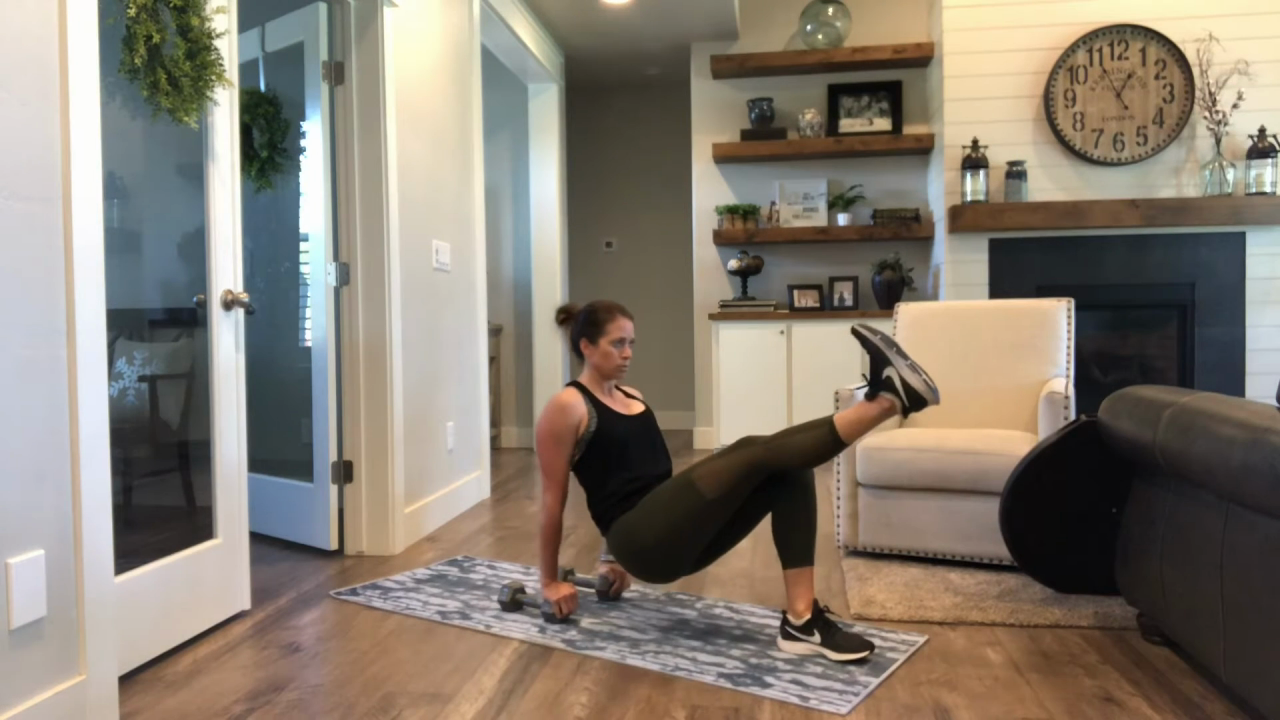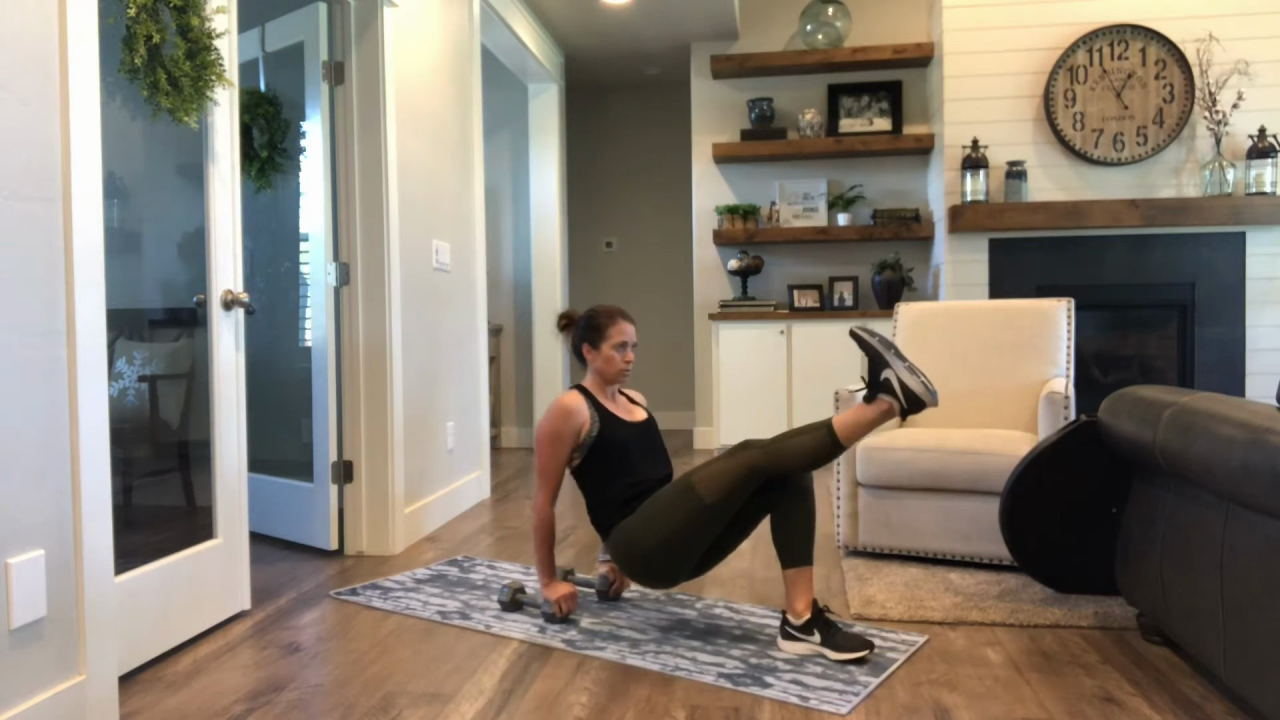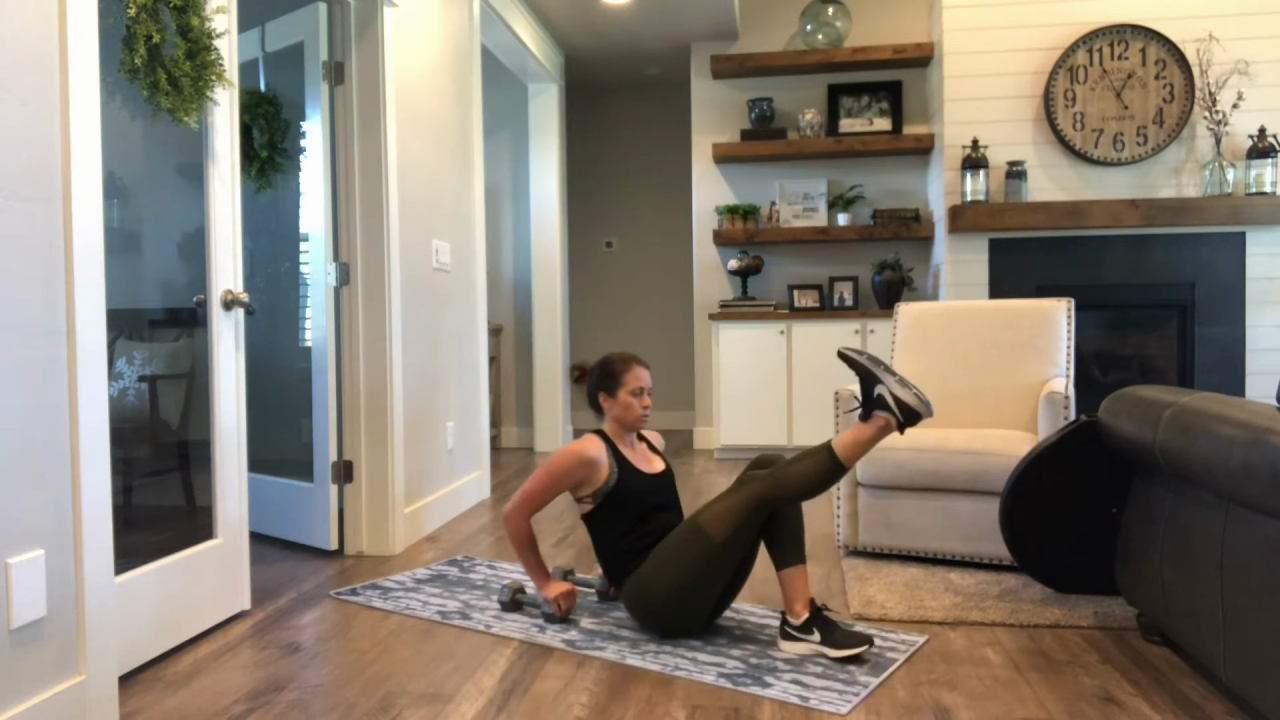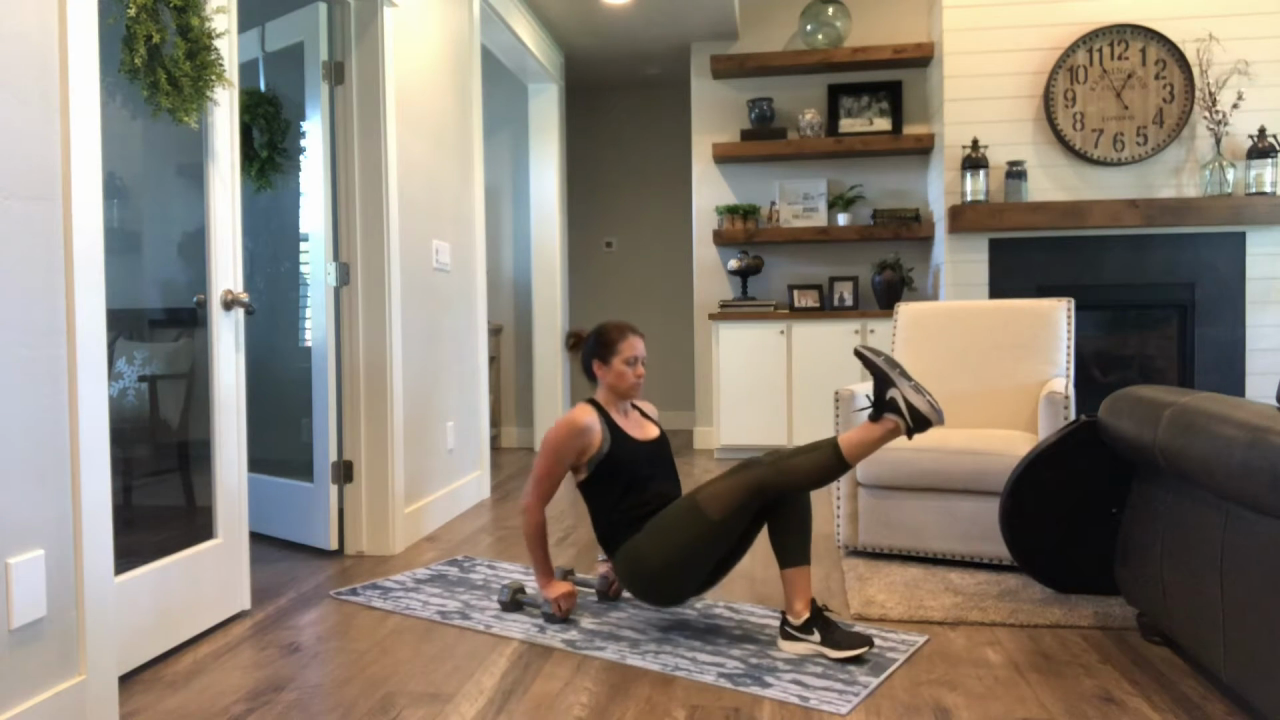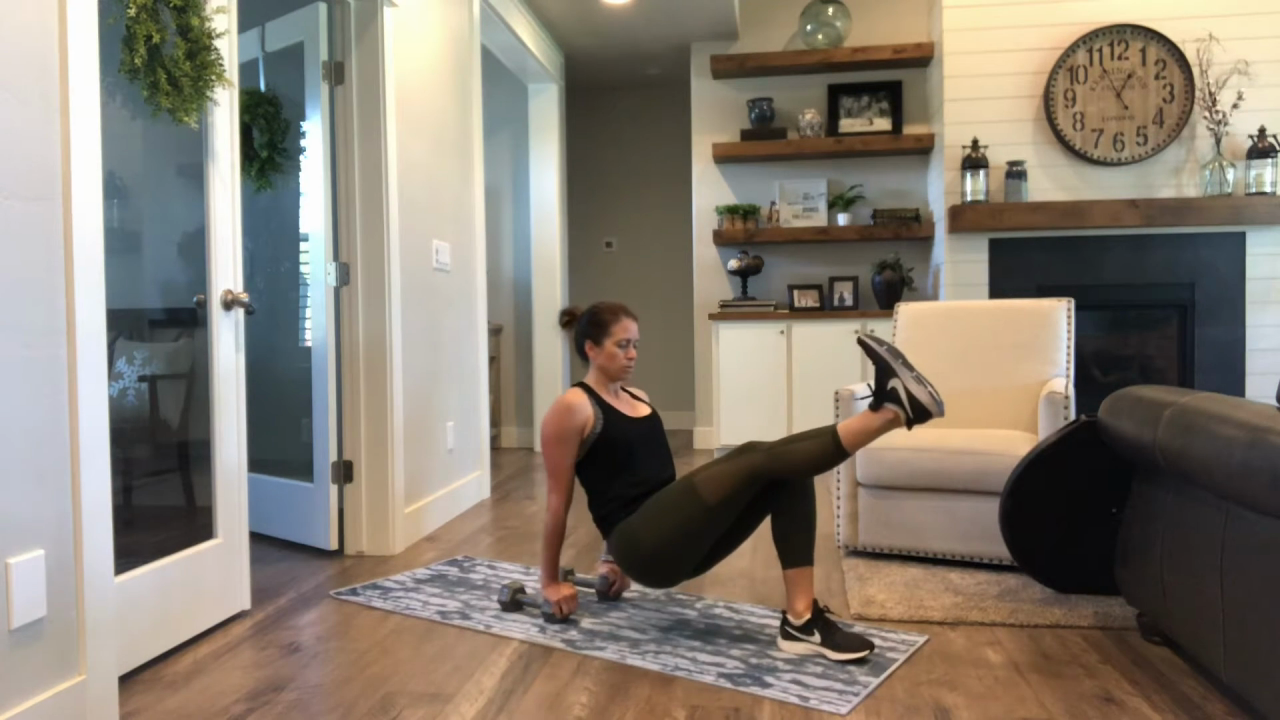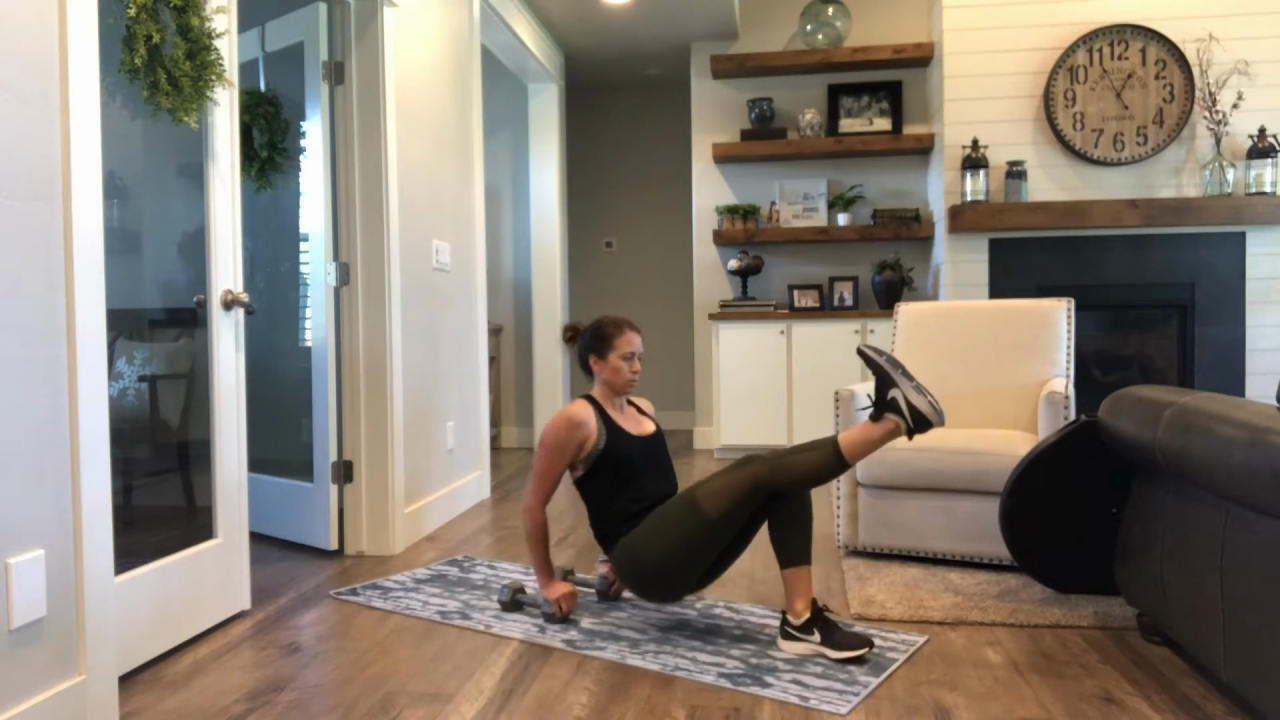
dt=0.4s
person 1, frame 1
left shoulder: (631, 397)
right shoulder: (567, 408)
right elbow: (552, 500)
left wrist: (621, 559)
right wrist: (550, 582)
left hip: (679, 533)
right hip: (646, 541)
left knee: (788, 468)
right knee: (754, 454)
left ankle: (801, 621)
right ankle: (886, 401)
person 1, frame 2
left shoulder: (634, 400)
right shoulder: (569, 410)
right elbow: (544, 502)
left wrist: (619, 560)
right wrist: (548, 581)
left hip: (678, 538)
right hip: (645, 547)
left knee: (787, 471)
right knee: (753, 457)
left ankle: (801, 622)
right ankle: (884, 403)
person 1, frame 3
left shoulder: (651, 443)
right shoulder: (587, 455)
right elbow: (514, 513)
right wrist: (545, 583)
left hip: (694, 583)
right hip: (657, 597)
left knee: (768, 469)
right knee: (758, 488)
left ankle: (801, 623)
person 1, frame 4
left shoulder: (647, 414)
right shoulder: (580, 425)
right elbow: (532, 504)
left wrist: (614, 558)
right wrist: (547, 582)
left hip: (686, 555)
right hip: (649, 568)
left knee: (778, 467)
right knee: (757, 475)
left ankle: (801, 622)
right ankle: (892, 420)
person 1, frame 5
left shoulder: (636, 398)
right shoulder: (572, 409)
right elbow: (557, 501)
left wrist: (615, 558)
right wrist: (550, 582)
left hip: (680, 537)
right hip: (646, 546)
left knee: (785, 473)
right knee: (757, 460)
left ankle: (801, 622)
right ankle: (890, 411)
person 1, frame 6
left shoulder: (641, 409)
right shoulder: (576, 420)
right elbow: (534, 505)
left wrist: (613, 558)
right wrist: (548, 581)
left hip: (679, 548)
right hip: (648, 561)
left knee: (779, 472)
right knee: (758, 471)
left ankle: (801, 622)
right ankle: (892, 420)
